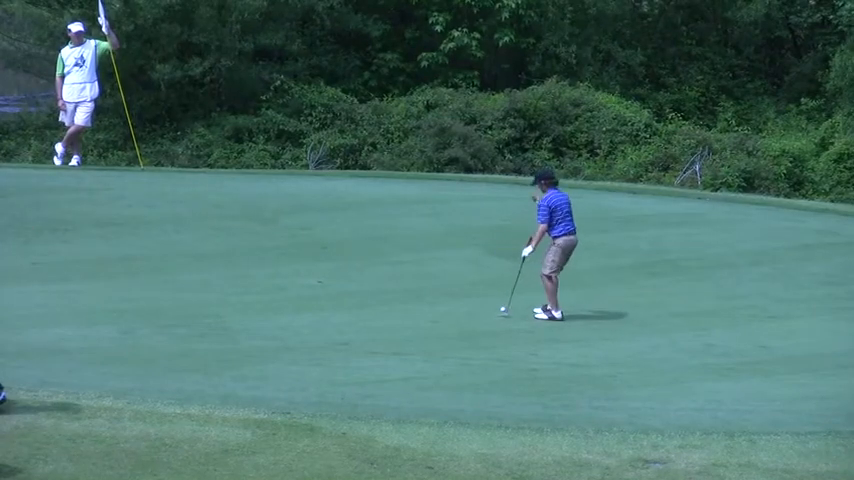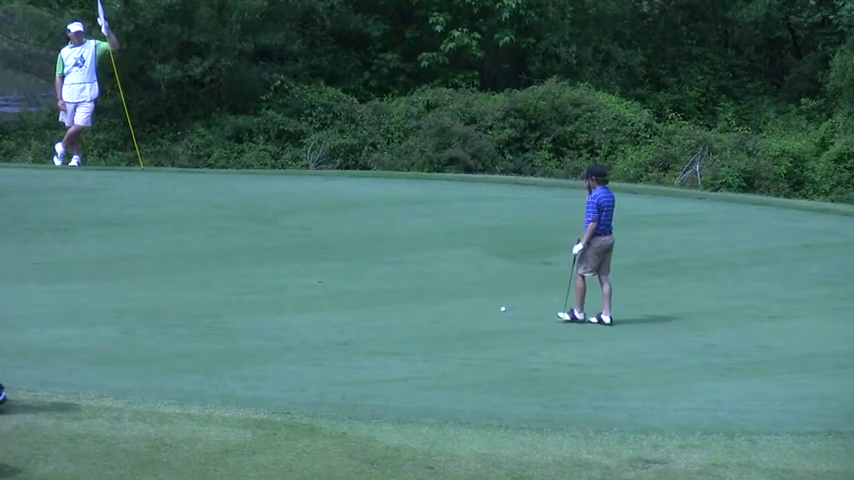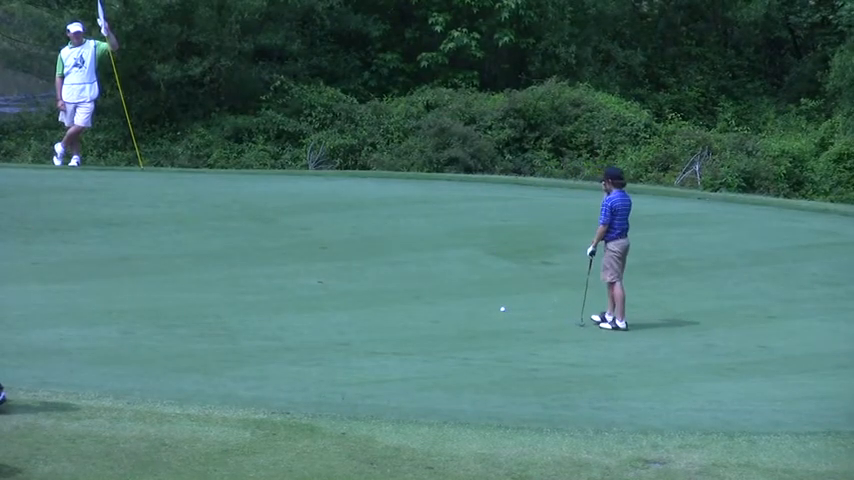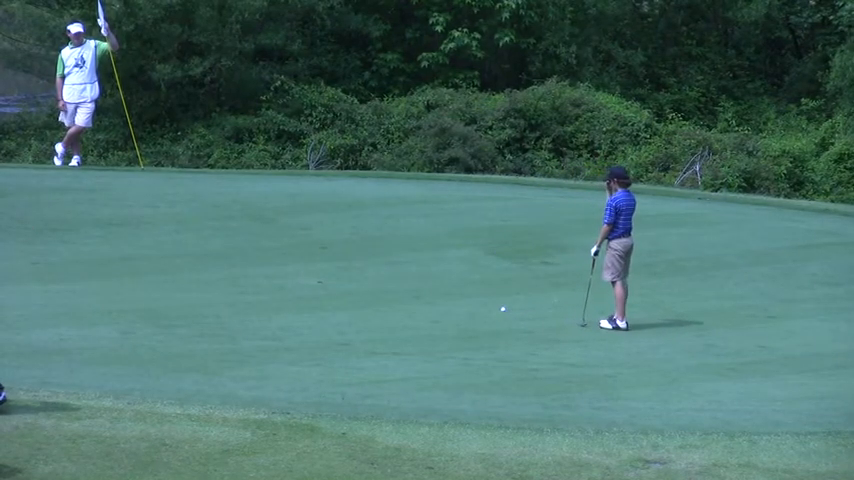
dt=0.7s
person 1, frame 1
left shoulder: (545, 200)
right shoulder: (563, 195)
left elbow: (543, 227)
left wrist: (532, 246)
left hip: (560, 240)
right hip: (572, 238)
left knee: (546, 274)
right knee: (552, 273)
left ankle: (555, 312)
right ankle: (551, 306)
person 1, frame 2
left shoulder: (594, 197)
right shoulder: (610, 195)
left elbow: (592, 224)
left wrist: (582, 243)
right wrist: (588, 190)
left hip: (597, 240)
right hip: (609, 238)
left knee: (580, 274)
right knee: (604, 277)
left ankle: (577, 312)
right ankle: (606, 315)
person 1, frame 3
left shoulder: (610, 200)
right shoulder: (626, 198)
left elbow: (603, 226)
left wrist: (593, 245)
right wrist: (606, 193)
left hip: (613, 243)
right hip: (623, 241)
left knee: (615, 282)
right knee: (612, 280)
left ankle: (620, 321)
right ankle: (609, 315)
person 1, frame 4
left shoulder: (614, 200)
right shoulder: (631, 197)
left elbow: (607, 226)
left wrist: (597, 245)
right wrist: (609, 191)
left hip: (616, 243)
right hip: (628, 240)
left knee: (616, 281)
right knee: (622, 280)
left ankle: (620, 321)
right ankle: (618, 316)
person 2, frame 1
left shoulder: (94, 45)
right shoulder: (64, 52)
left elbow: (114, 46)
right elbow: (59, 77)
left wrist: (108, 31)
right wrist: (59, 98)
left hip: (87, 96)
right hip: (68, 97)
left knee: (80, 126)
right knee: (72, 128)
left ankle: (62, 146)
right ankle: (76, 156)
person 2, frame 2
left shoulder: (93, 46)
right shoulder: (64, 52)
left elbow: (114, 46)
right elbow: (59, 77)
left wrist: (107, 32)
right wrist: (59, 98)
left hip: (86, 97)
right hip: (68, 97)
left knee: (80, 126)
right knee: (72, 128)
left ankle: (62, 146)
right ankle: (76, 156)
person 2, frame 3
left shoulder: (93, 46)
right shoulder: (63, 52)
left elbow: (114, 47)
right elbow: (59, 77)
left wrist: (107, 32)
right wrist: (59, 99)
left hip: (86, 97)
right hip: (68, 97)
left knee: (79, 127)
right knee: (72, 129)
left ankle: (61, 147)
right ankle: (76, 156)
person 2, frame 4
left shoulder: (93, 46)
right shoulder: (64, 53)
left elbow: (114, 47)
right elbow: (59, 77)
left wrist: (107, 32)
right wrist: (60, 99)
left hip: (87, 96)
right hip: (69, 97)
left knee: (80, 127)
right knee: (72, 128)
left ankle: (62, 147)
right ankle: (76, 156)
